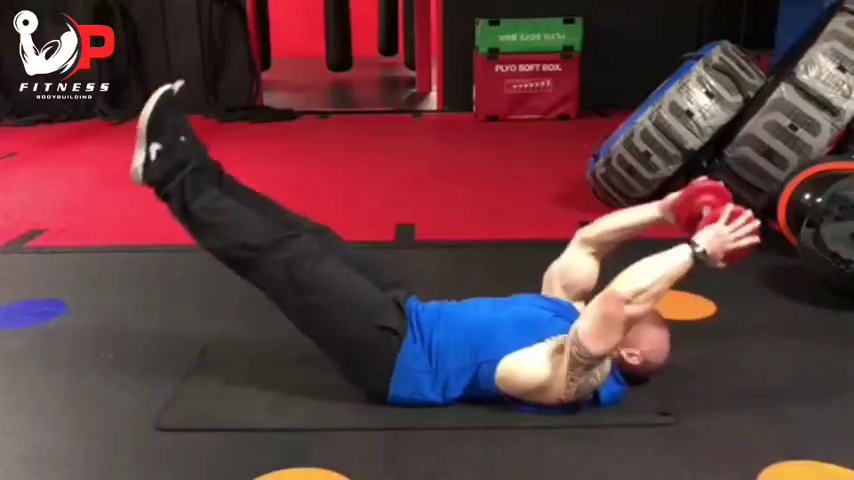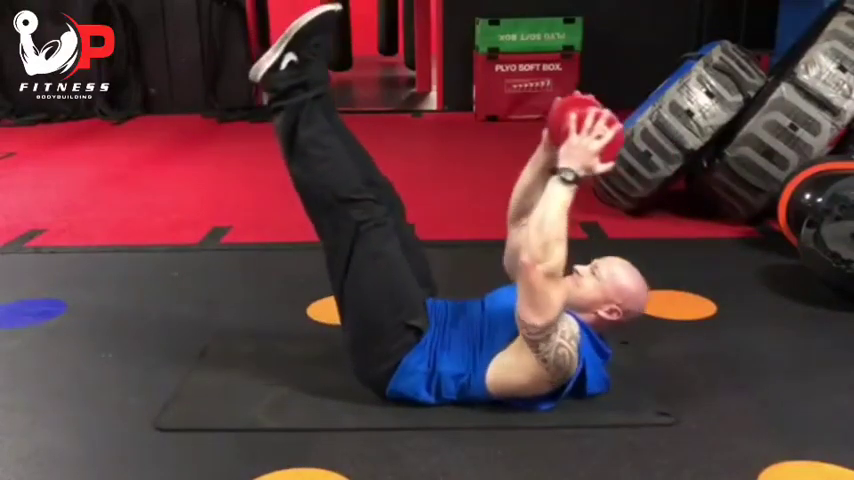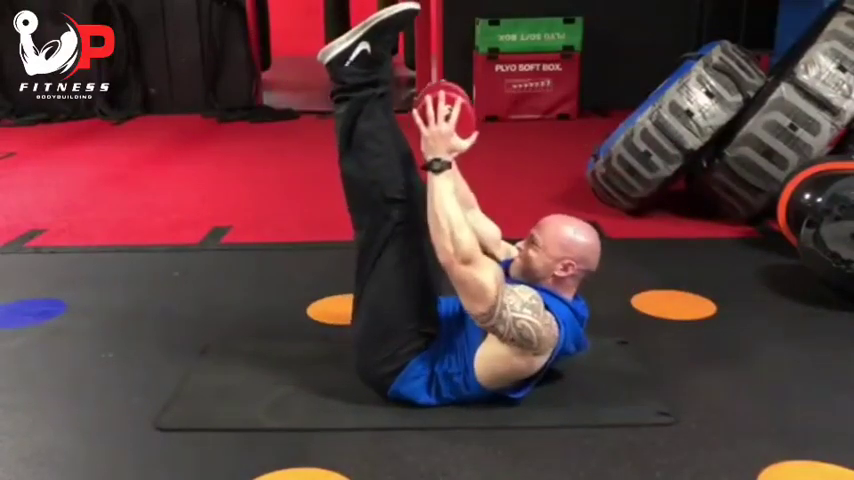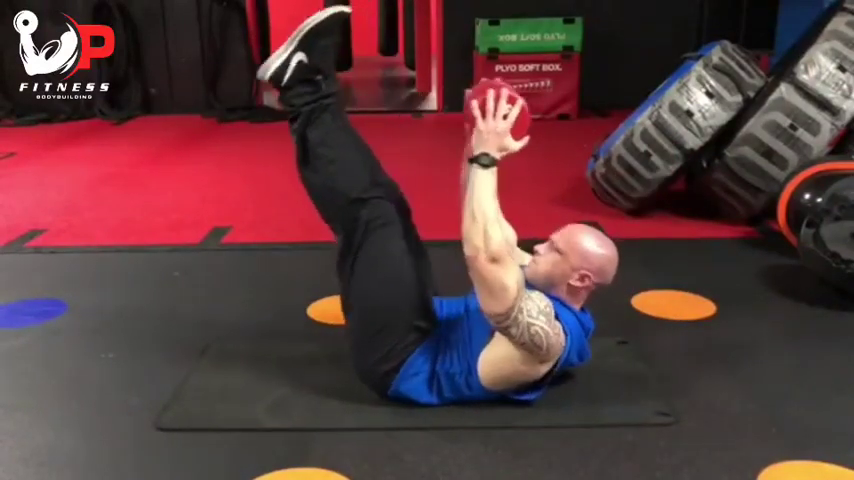
dt=0.7s
person 1, frame 1
left shoulder: (580, 376)
right shoulder: (566, 312)
left elbow: (621, 296)
right elbow: (587, 240)
left wrist: (695, 250)
right wrist: (665, 210)
left hip: (397, 358)
right hip: (409, 317)
left knee: (295, 262)
right knee: (310, 244)
left ankle: (180, 183)
right ankle: (188, 174)
person 1, frame 2
left shoulder: (560, 350)
right shoulder: (560, 312)
left elbow: (540, 265)
right elbow: (520, 219)
left wrist: (567, 173)
right wrist: (551, 149)
left hip: (401, 361)
right hip: (423, 330)
left knee: (360, 215)
right knee: (377, 204)
left ankle: (296, 93)
right ankle: (302, 89)
person 1, frame 3
left shoulder: (536, 324)
right shoulder: (533, 279)
left elbow: (458, 257)
right elbow: (473, 222)
left wrist: (438, 163)
right wrist: (446, 154)
left hip: (400, 363)
right hip: (427, 333)
left knee: (394, 214)
right knee: (409, 205)
left ankle: (362, 88)
person 1, frame 4
left shoulder: (545, 331)
right shoulder: (546, 292)
left elbow: (484, 255)
right elbow: (487, 224)
left wrist: (485, 159)
right wrist: (479, 145)
left hip: (401, 360)
right hip: (426, 328)
left knee: (369, 216)
right knee: (385, 206)
left ankle: (307, 99)
right ankle: (308, 91)
